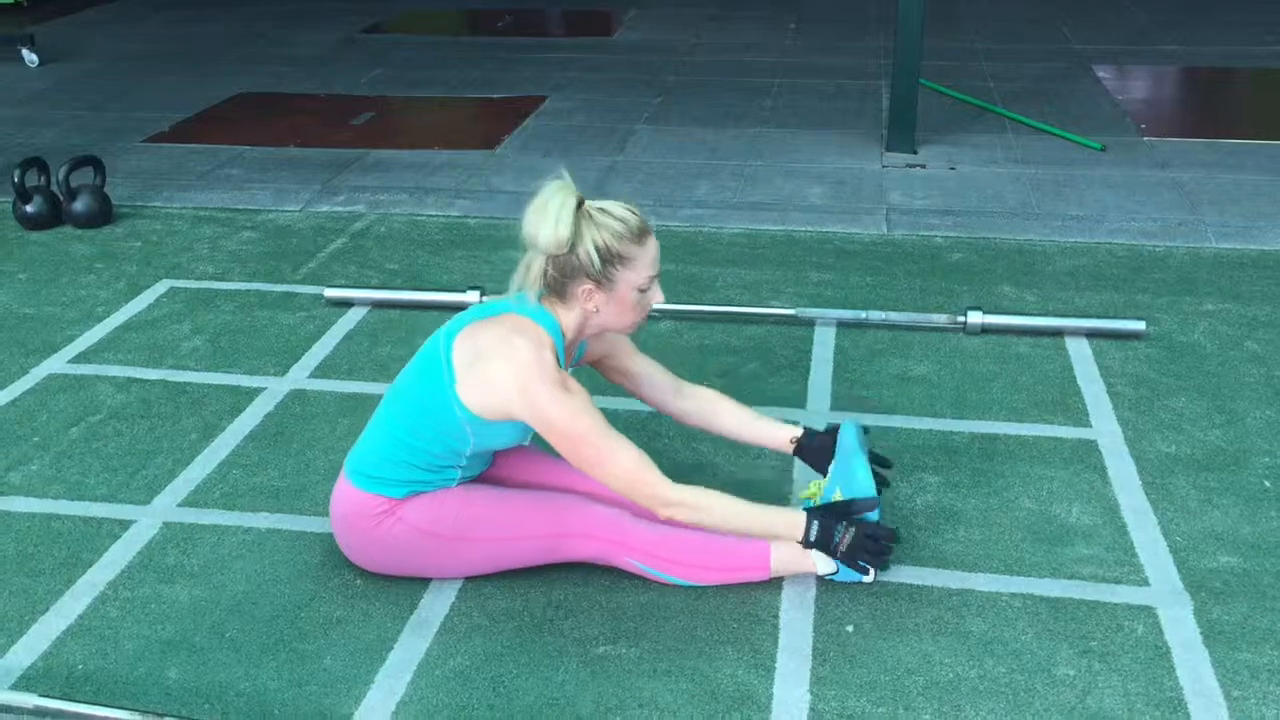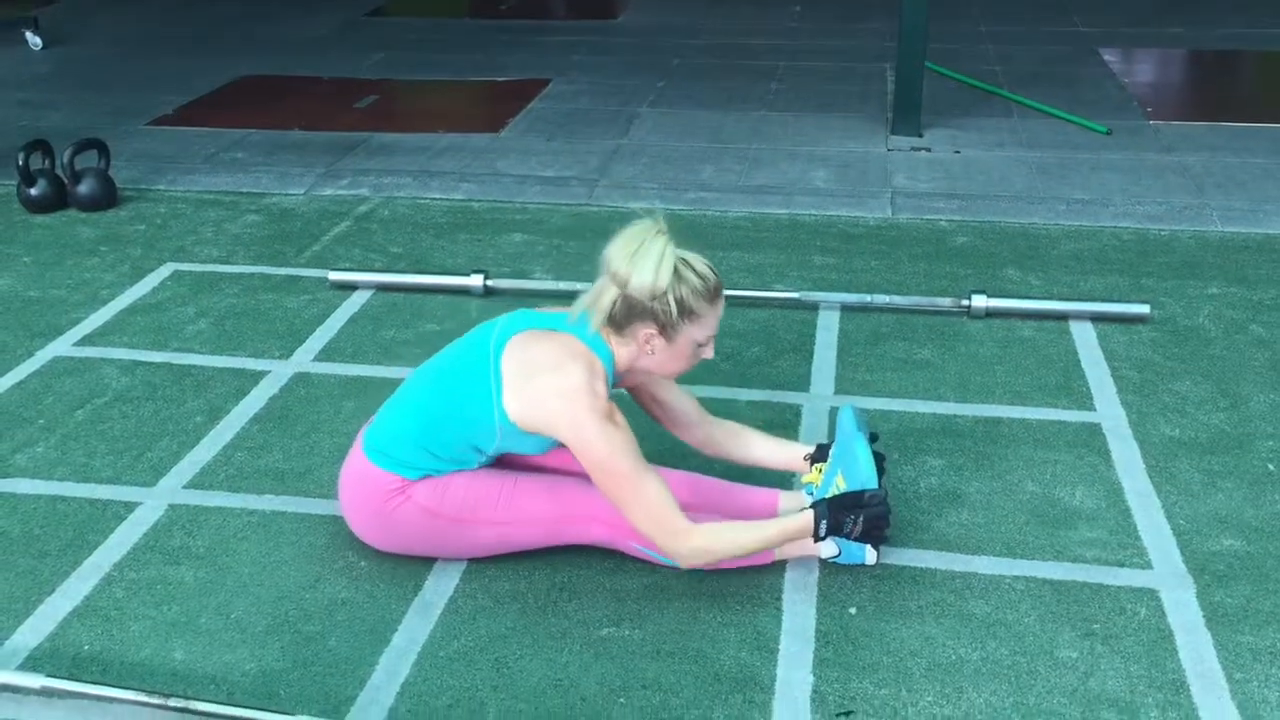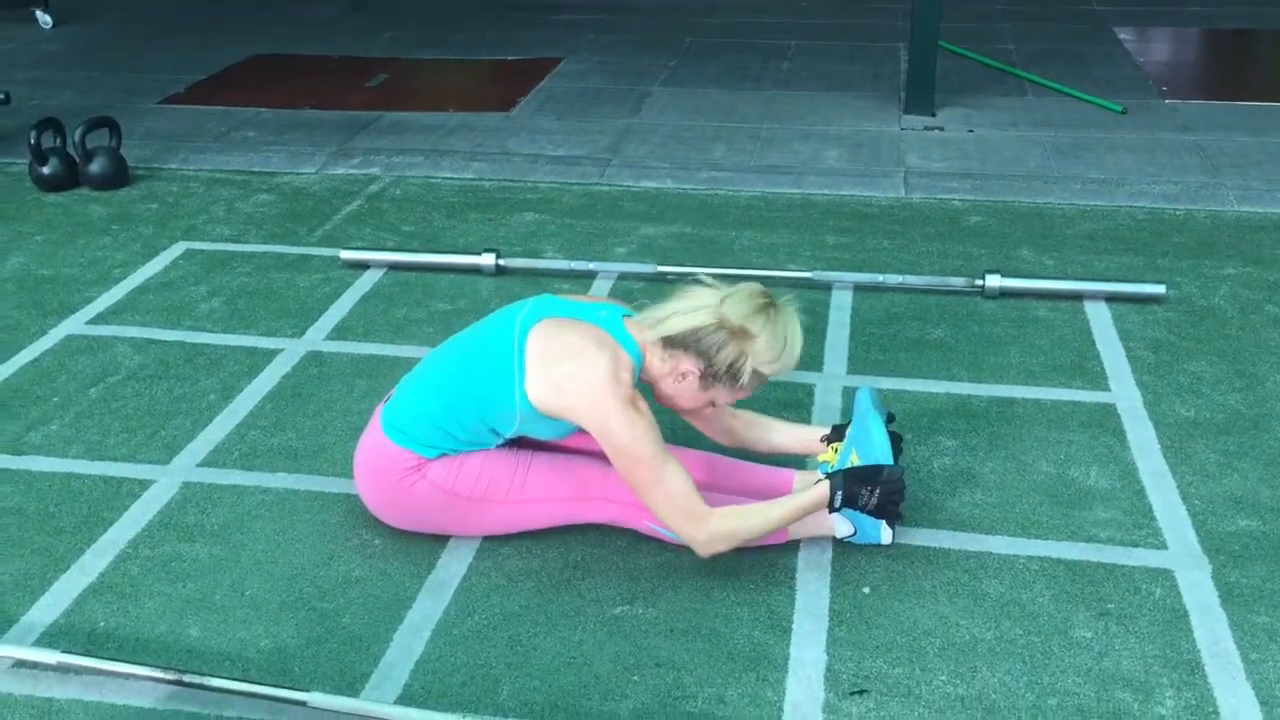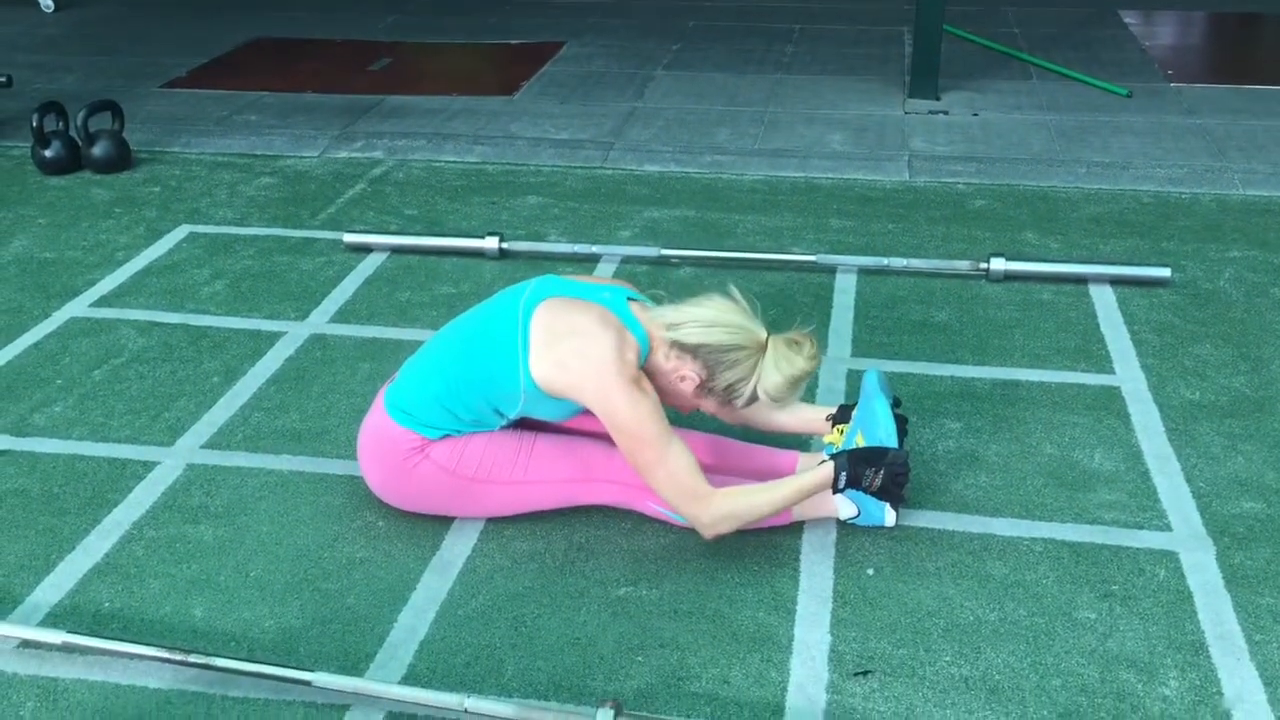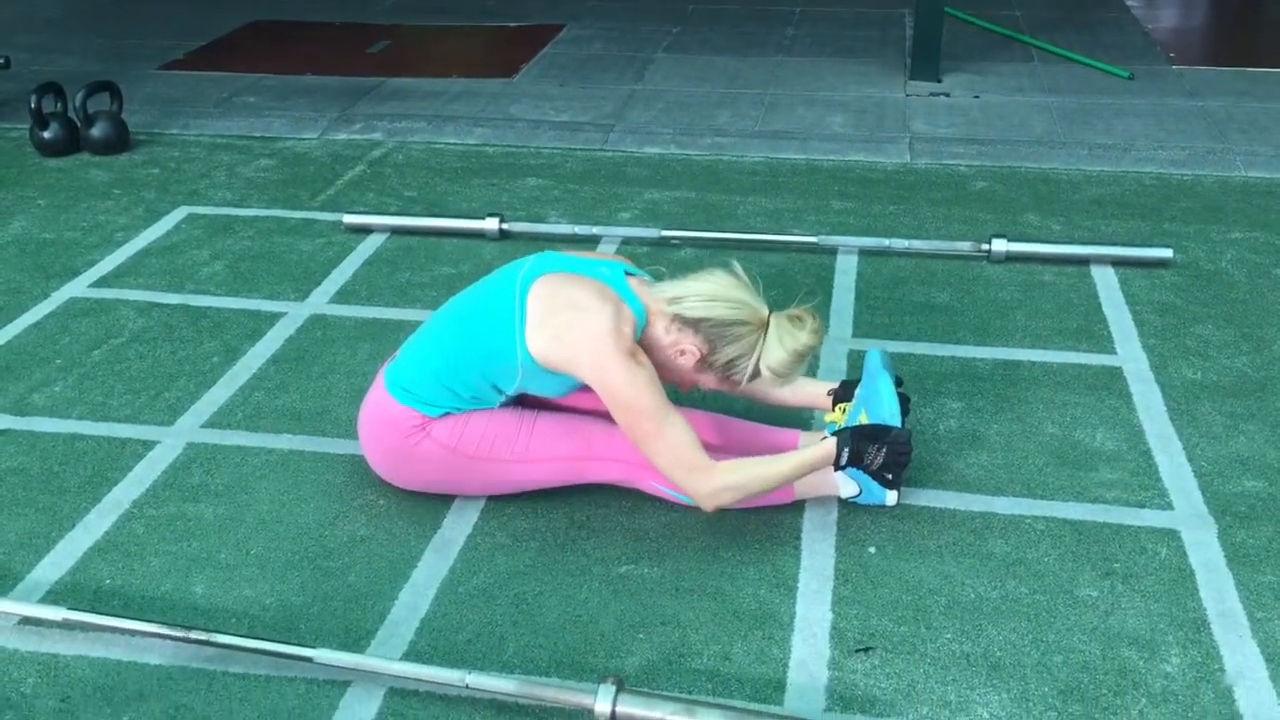
dt=0.7s
person 1, frame 1
left shoulder: (575, 325)
right shoulder: (529, 368)
left elbow: (684, 397)
right elbow: (665, 501)
left wrist: (801, 441)
right wrist: (807, 531)
right hip: (384, 514)
left knee: (612, 493)
right knee: (596, 530)
left ankle: (805, 512)
right ankle: (814, 561)
person 1, frame 2
left shoulder: (606, 339)
right shoulder: (579, 395)
left elbow: (708, 432)
right elbow: (683, 545)
left wrist: (814, 456)
right wrist: (817, 523)
left hip: (424, 451)
right hip: (391, 495)
left knee: (631, 484)
right knee: (603, 514)
left ankle: (803, 499)
person 1, frame 3
left shoulder: (633, 331)
right shoulder: (608, 388)
left elbow: (728, 428)
right elbow: (702, 533)
left wrist: (828, 440)
right wrist: (829, 495)
left hip: (434, 422)
right hip: (405, 471)
left knee: (651, 464)
right knee: (617, 493)
person 1, frame 4
left shoulder: (633, 313)
right shoulder: (613, 373)
left elbow: (732, 406)
right elbow: (707, 513)
left wrist: (831, 420)
right wrist: (835, 473)
left hip: (432, 401)
right hip: (409, 452)
left knee: (654, 447)
right knee: (620, 475)
person 1, frame 5
left shoulder: (632, 289)
right shoulder: (611, 347)
left elbow: (731, 372)
right elbow: (705, 487)
left wrist: (832, 395)
right wrist: (836, 451)
left hip: (441, 379)
right hip: (408, 430)
left knee: (656, 423)
right knee: (620, 454)
left ankle: (820, 444)
